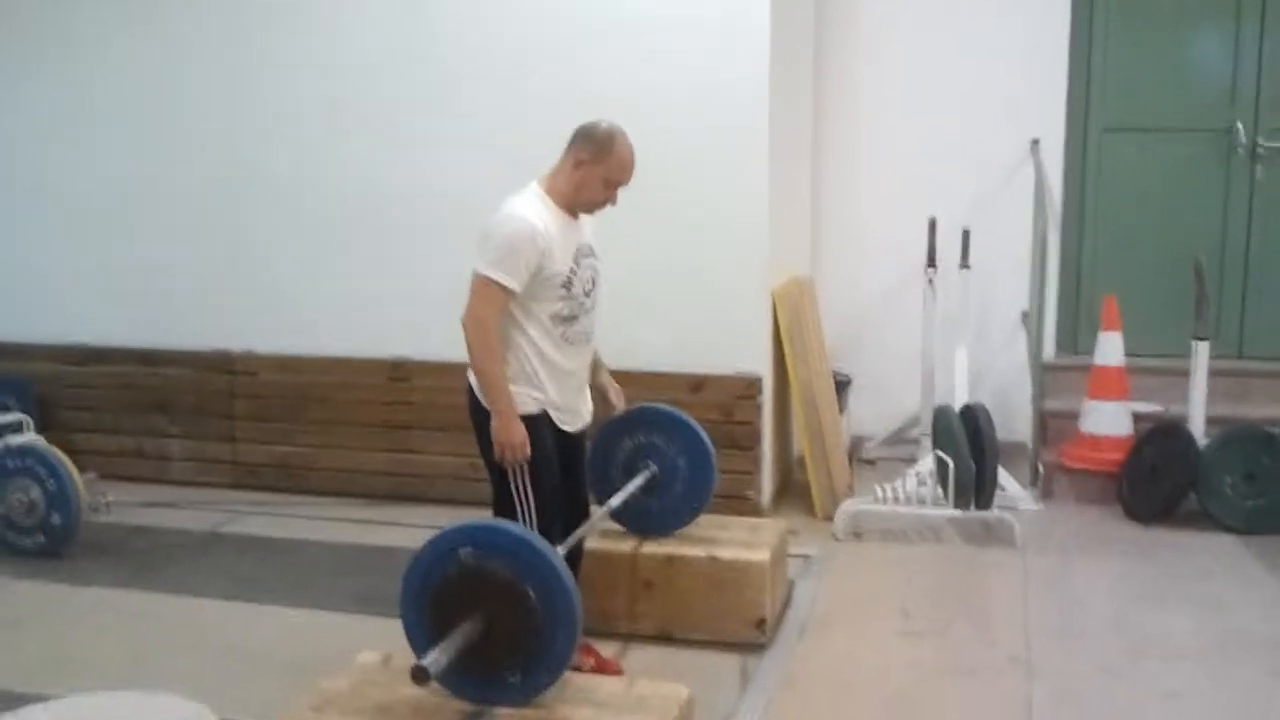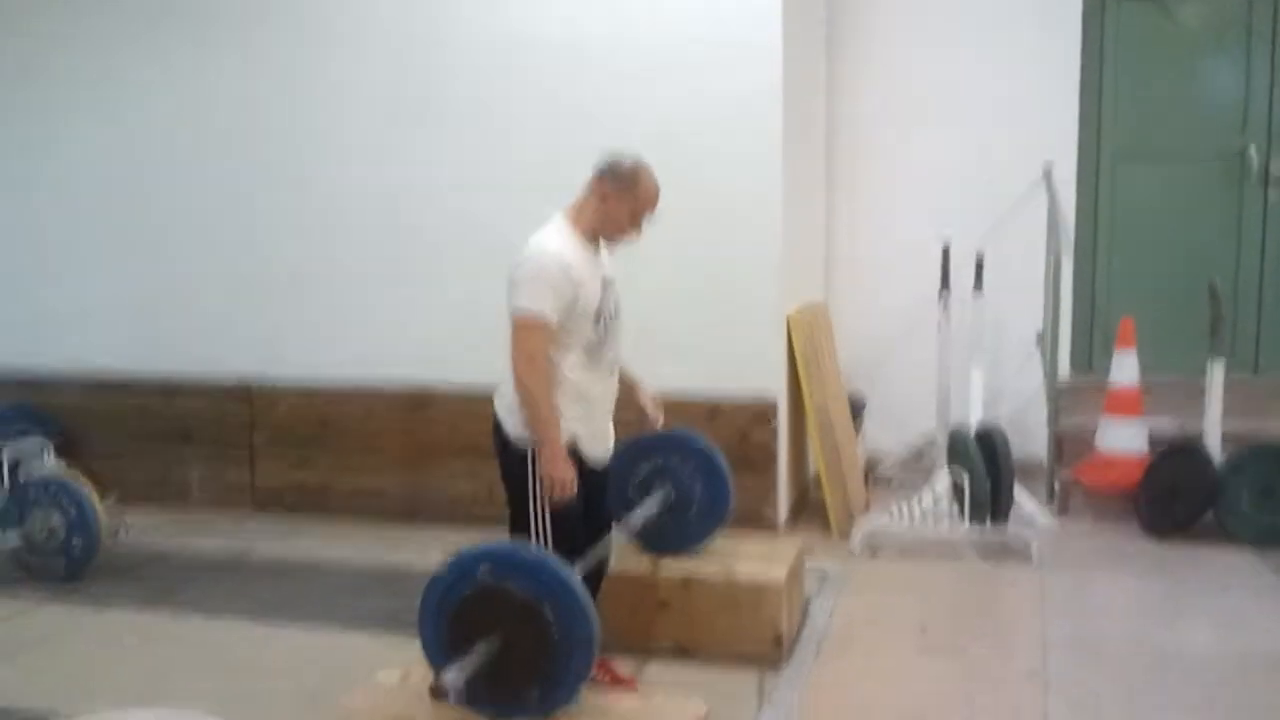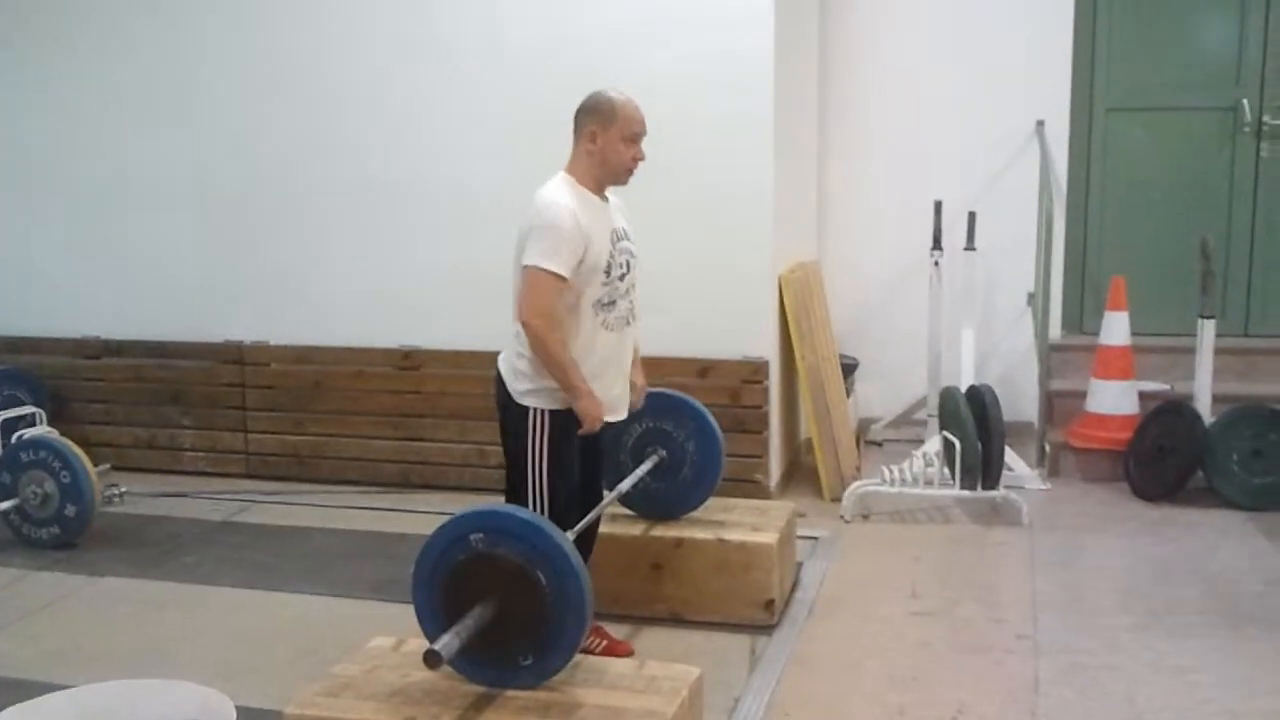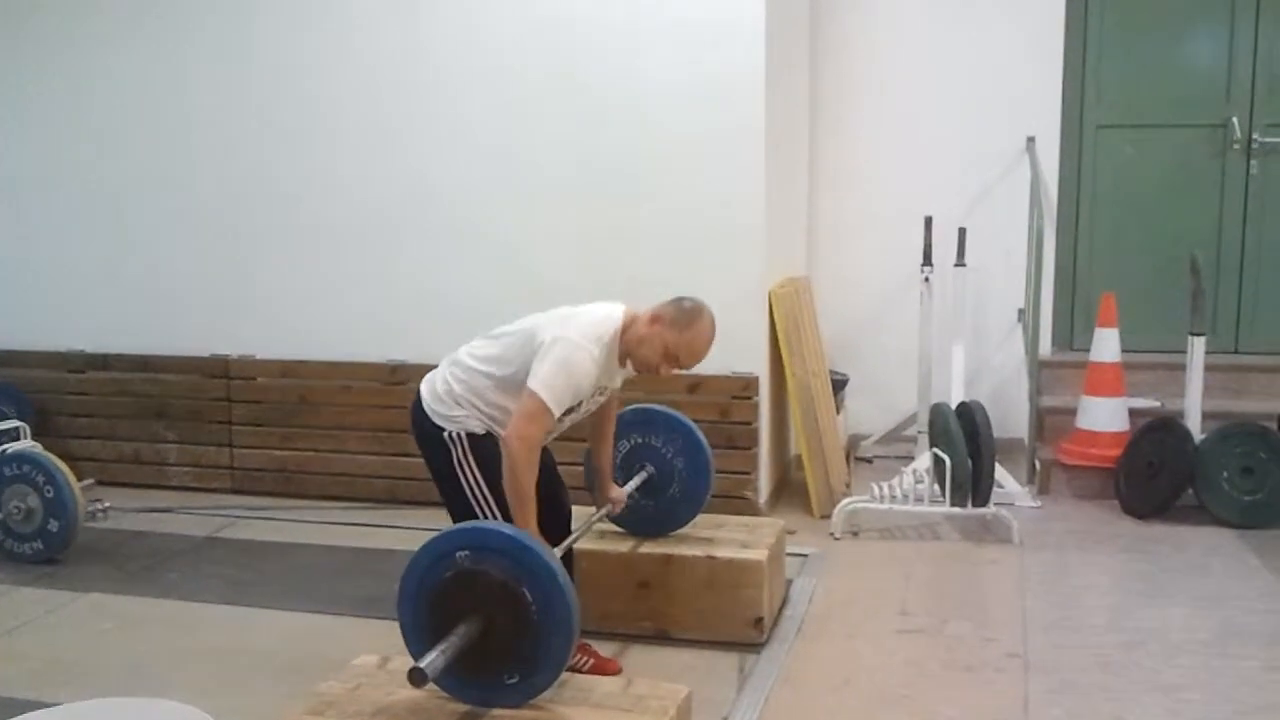
dt=1s
person 1, frame 1
left shoulder: (574, 221)
right shoulder: (522, 224)
right elbow: (479, 320)
left wrist: (599, 373)
right wrist: (504, 413)
left hip: (565, 406)
right hip: (519, 409)
left knee: (570, 527)
right knee: (531, 536)
person 1, frame 2
left shoulder: (593, 253)
right shoulder: (551, 256)
right elbow: (528, 360)
left wrist: (634, 389)
right wrist: (551, 452)
left hip: (587, 436)
right hip: (543, 441)
left knee: (589, 553)
person 1, frame 3
left shoulder: (608, 206)
right shoulder: (558, 211)
right elbow: (536, 317)
left wrist: (632, 365)
right wrist: (581, 395)
left hip: (585, 396)
right hip: (543, 399)
left knee: (582, 516)
right knee: (540, 526)
person 1, frame 4
left shoulder: (623, 340)
right shoulder: (581, 346)
left elbow: (602, 405)
right elbow: (519, 439)
left wrist: (604, 480)
right wrist: (527, 537)
left hip: (504, 416)
right hip: (452, 416)
left knee: (555, 520)
